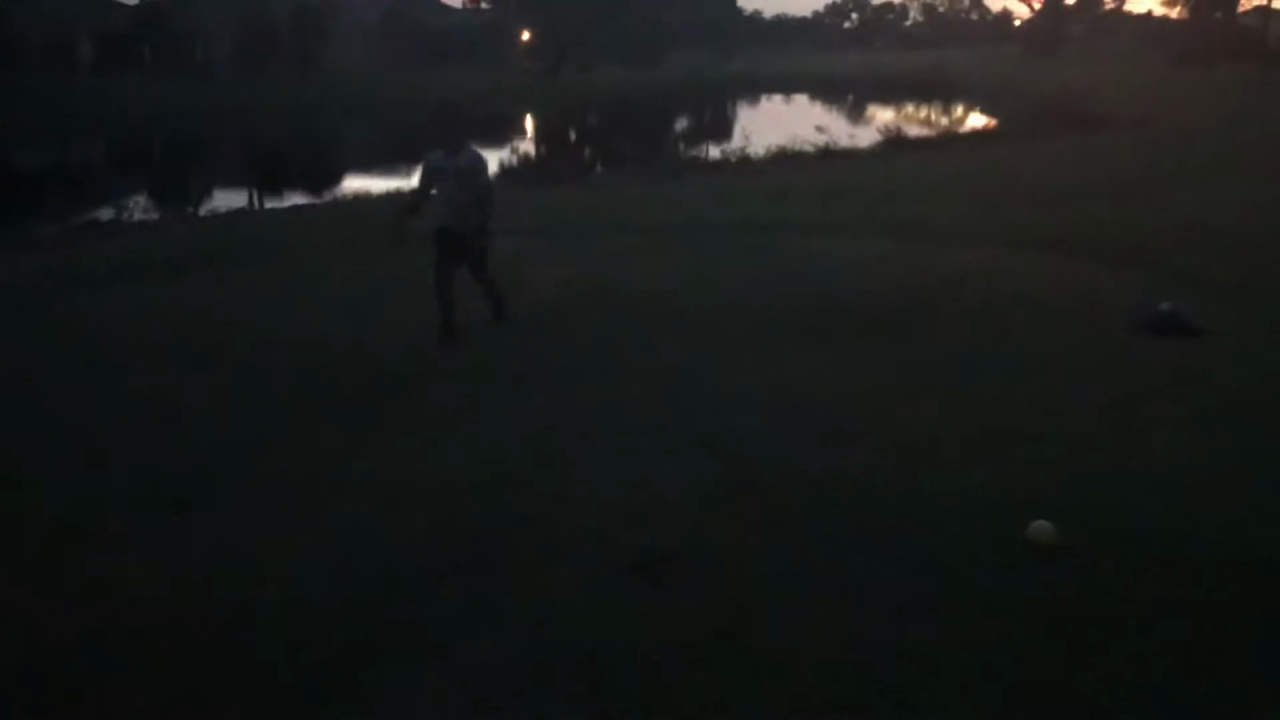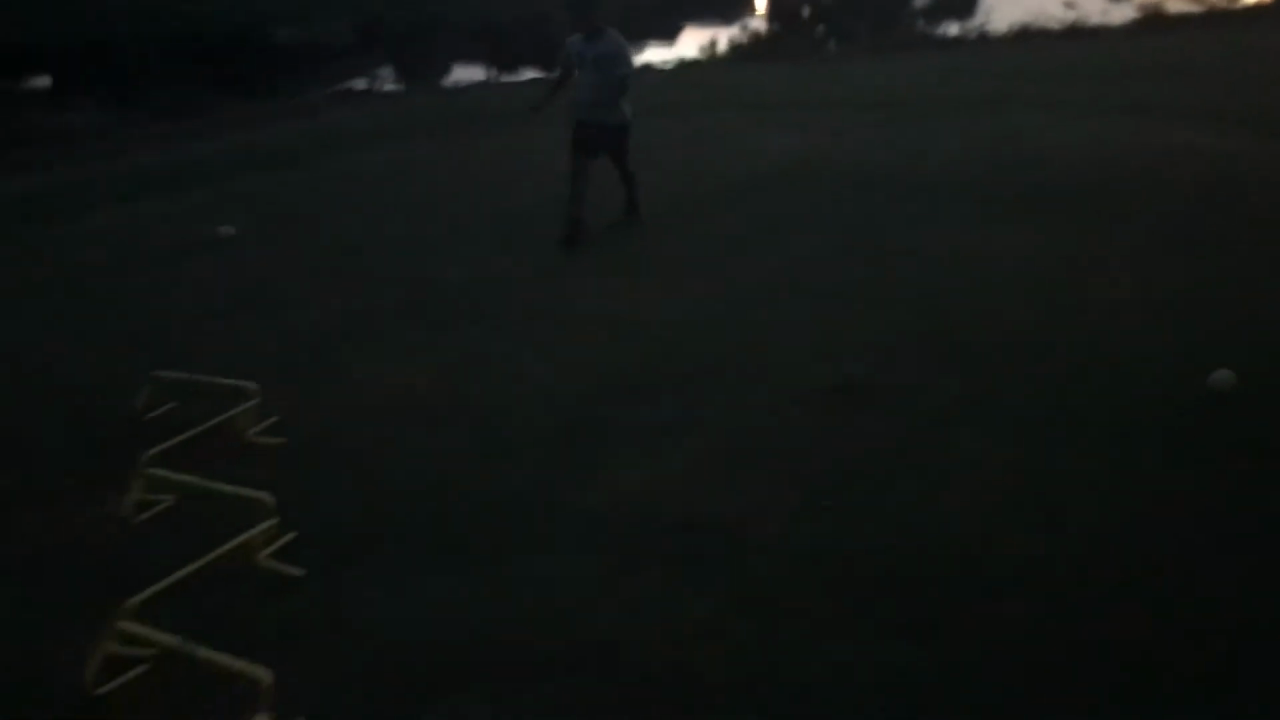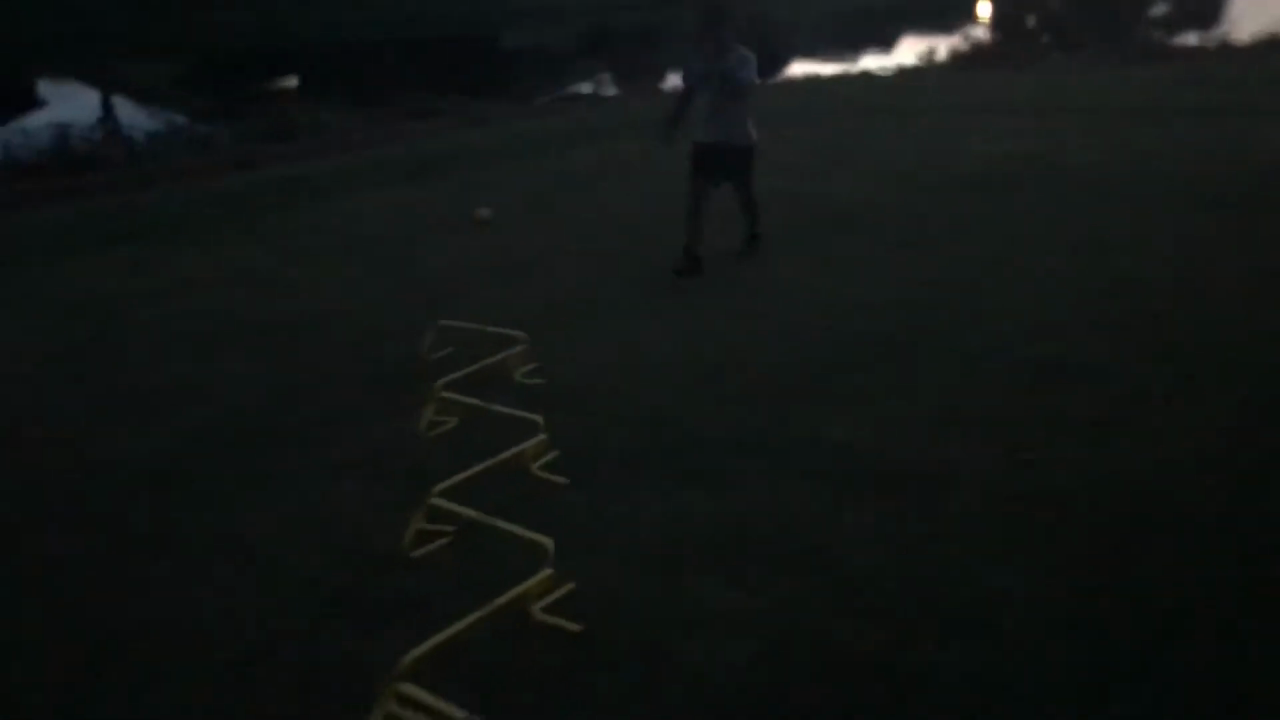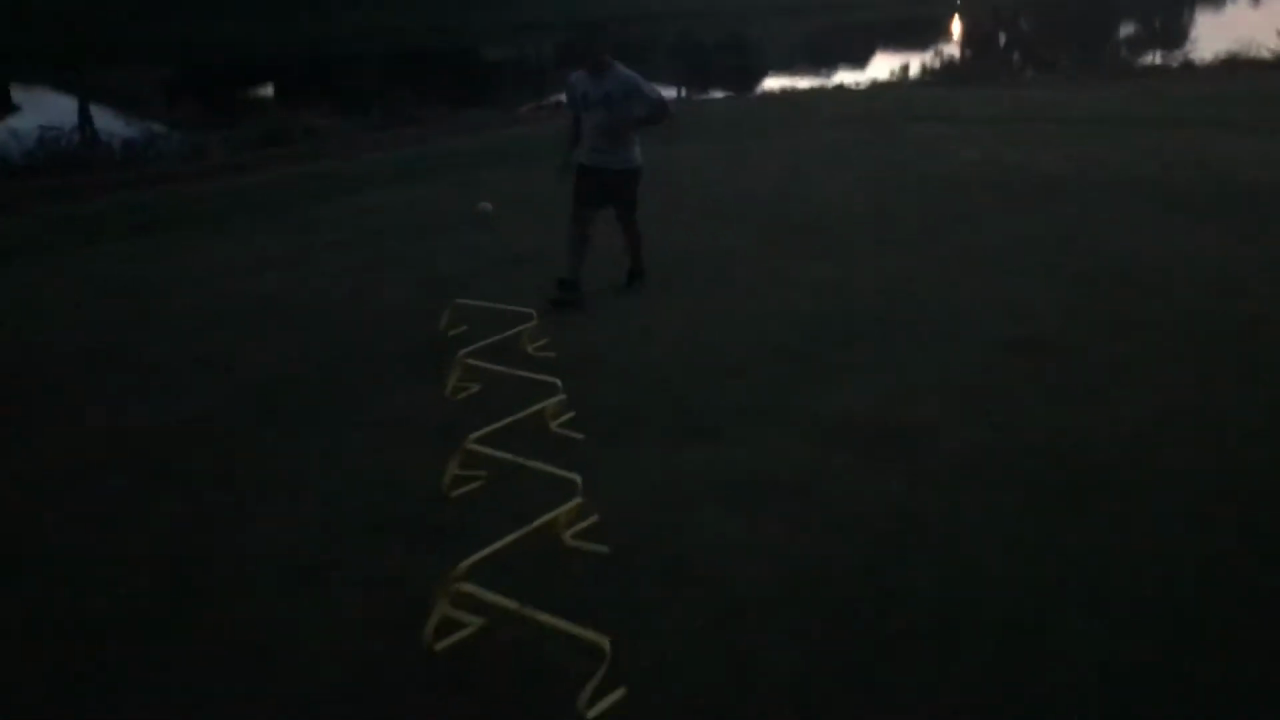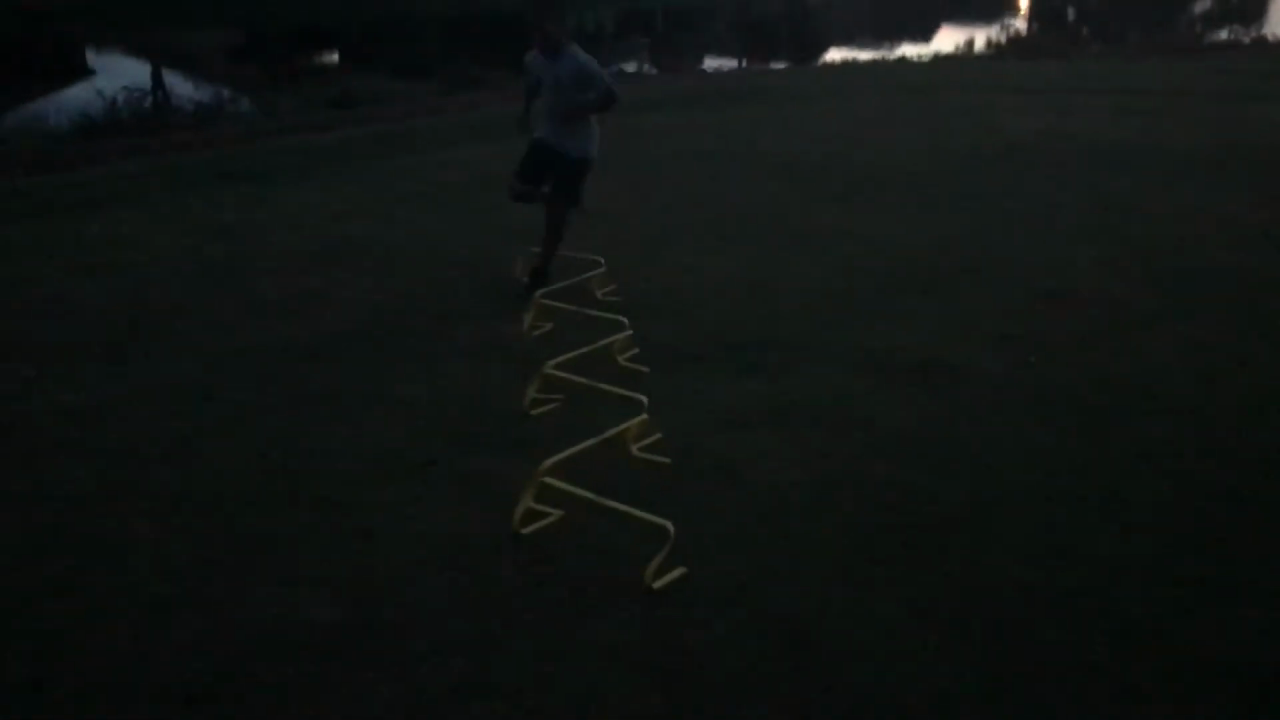
dt=1s
person 1, frame 1
left shoulder: (473, 159)
right shoulder: (434, 160)
left elbow: (486, 196)
right elbow: (423, 193)
left wrist: (480, 231)
right wrist: (406, 217)
left hip: (474, 227)
right hip: (446, 227)
left knee: (479, 274)
right knee: (442, 275)
left ankle: (496, 303)
right ankle: (448, 323)
person 1, frame 2
left shoulder: (617, 45)
right shoulder: (574, 44)
left elbow: (622, 87)
right elbow: (565, 76)
left wrist: (592, 105)
right wrist: (545, 102)
left hip: (614, 118)
right hip: (585, 118)
left knee: (621, 166)
right knee: (577, 168)
left ankle: (632, 204)
right ankle: (574, 225)
person 1, frame 3
left shoulder: (744, 59)
right shoulder: (698, 61)
left elbow: (740, 93)
right elbow: (688, 94)
left wrist: (707, 67)
right wrist: (672, 125)
left hip: (739, 140)
right hip: (706, 139)
left knee: (744, 192)
right knee: (696, 195)
left ankle: (753, 233)
right ankle: (691, 256)
person 1, frame 4
left shoulder: (627, 79)
right shoulder: (575, 82)
left elbow: (662, 110)
left wrist: (627, 124)
right wrist: (570, 153)
left hip: (624, 163)
right hip: (589, 162)
left knee: (627, 220)
right knee: (579, 219)
left ankle: (637, 268)
right ankle: (571, 285)
person 1, frame 5
left shoulder: (579, 62)
right shoulder: (532, 60)
left elbow: (610, 98)
left wrist: (577, 111)
right wrist: (527, 113)
left hip: (577, 145)
right hip: (546, 138)
left knee: (557, 211)
right knee: (517, 190)
left ankle: (542, 270)
right ankle: (550, 200)
